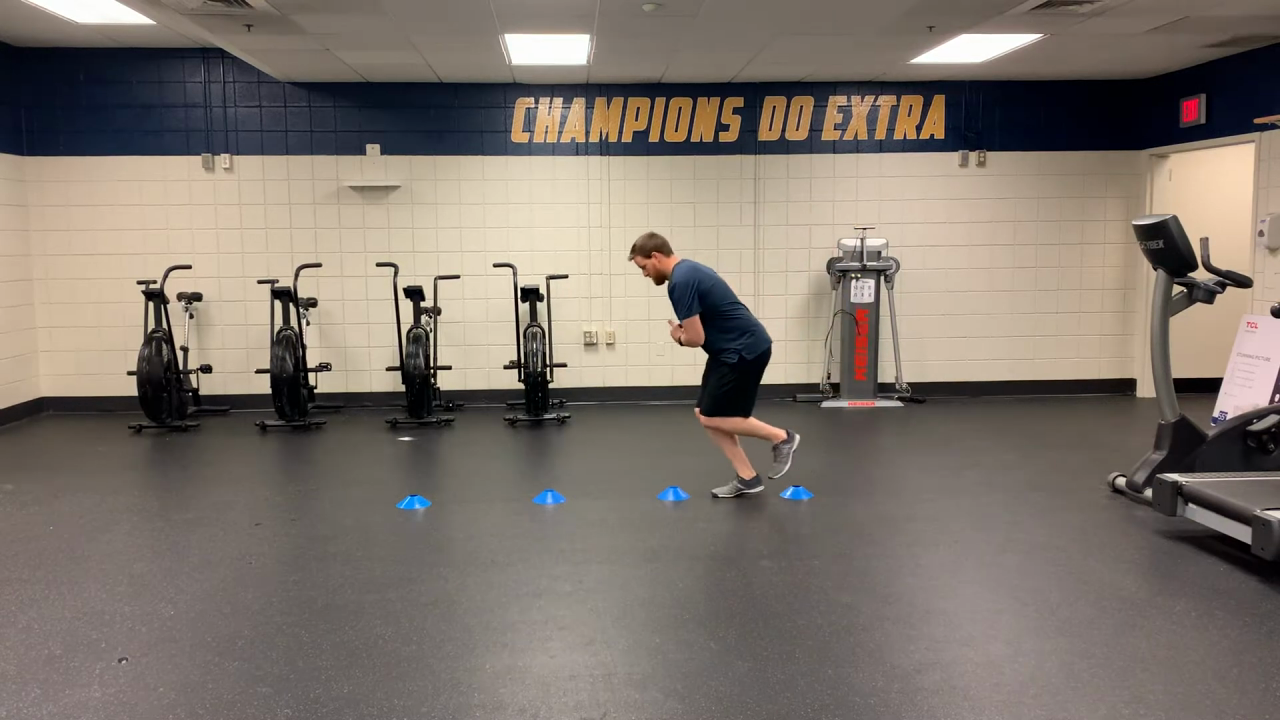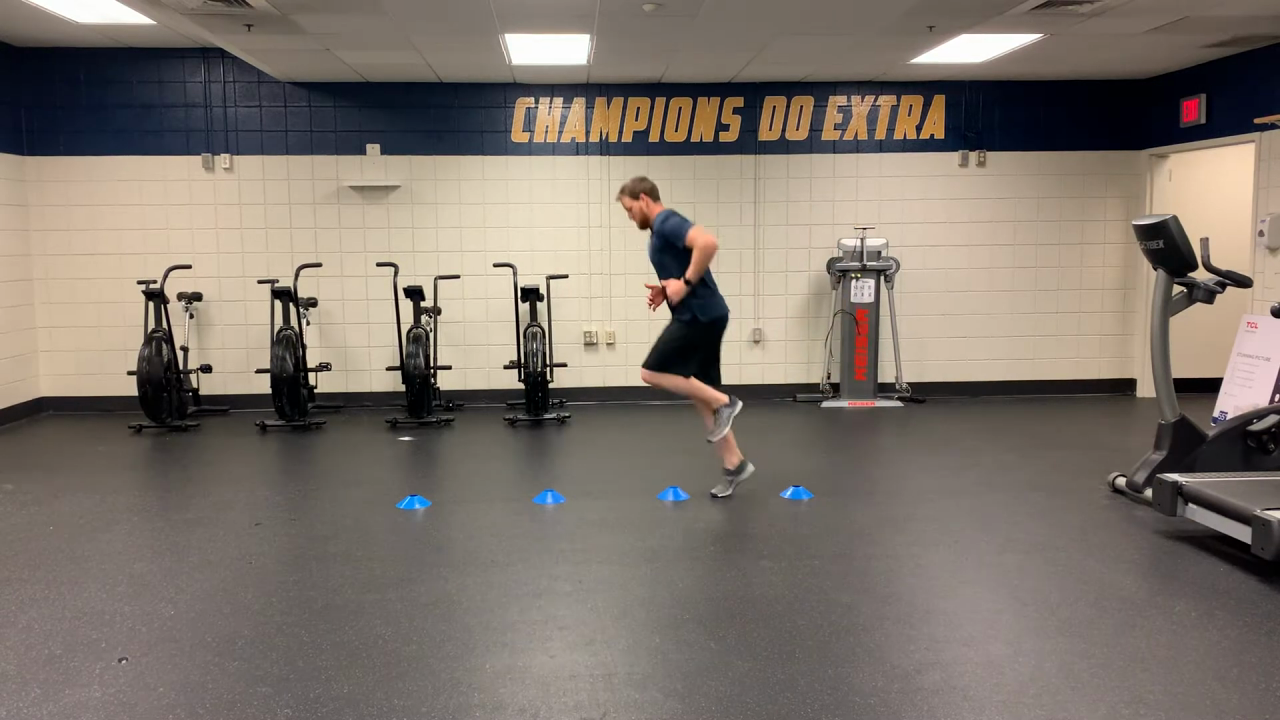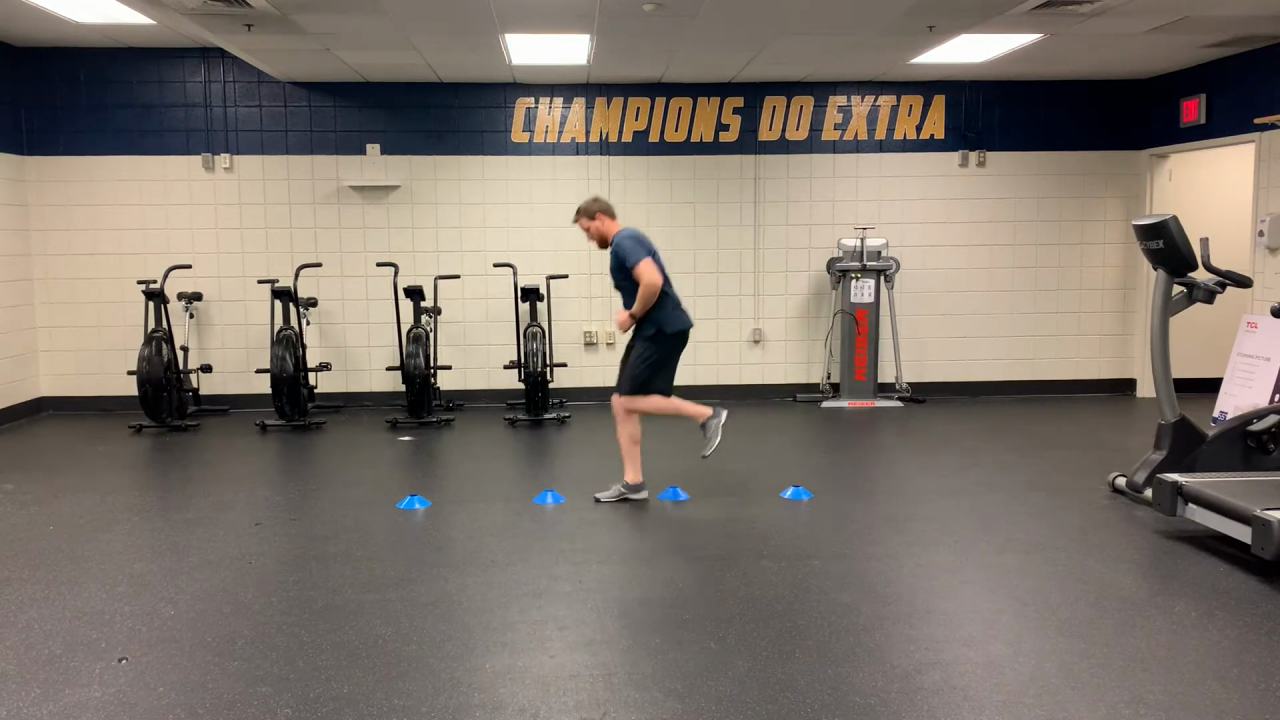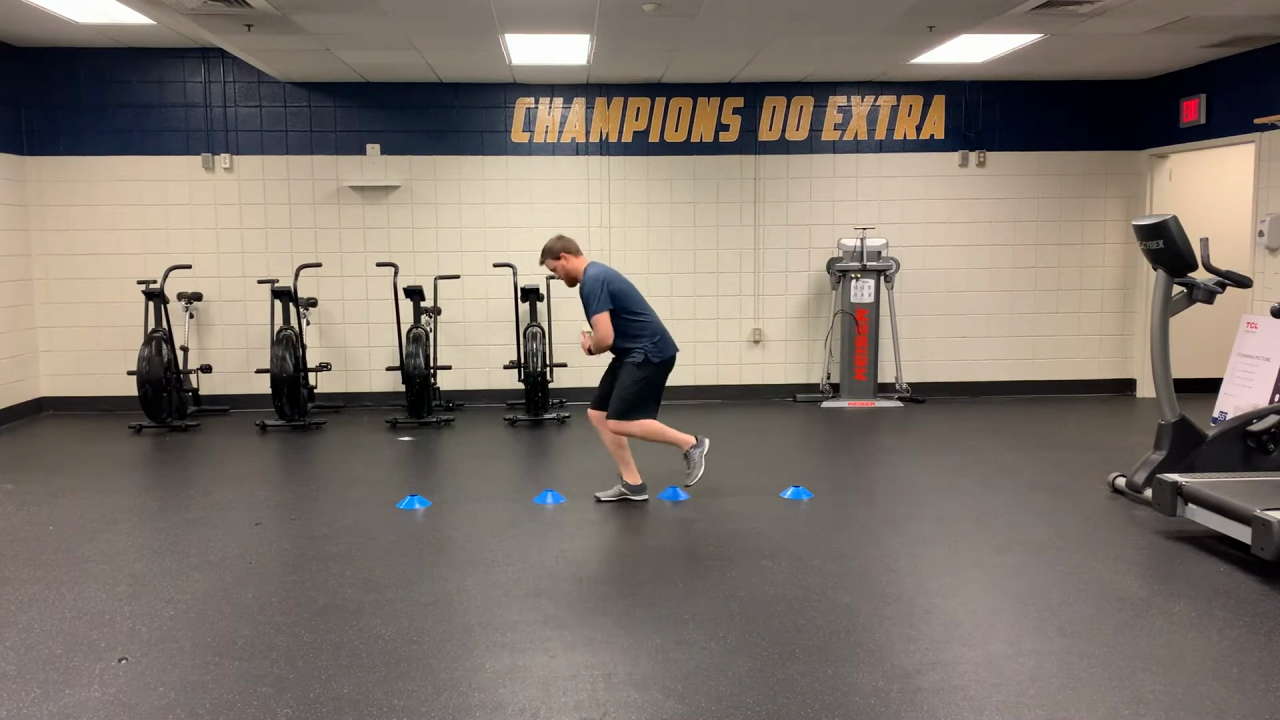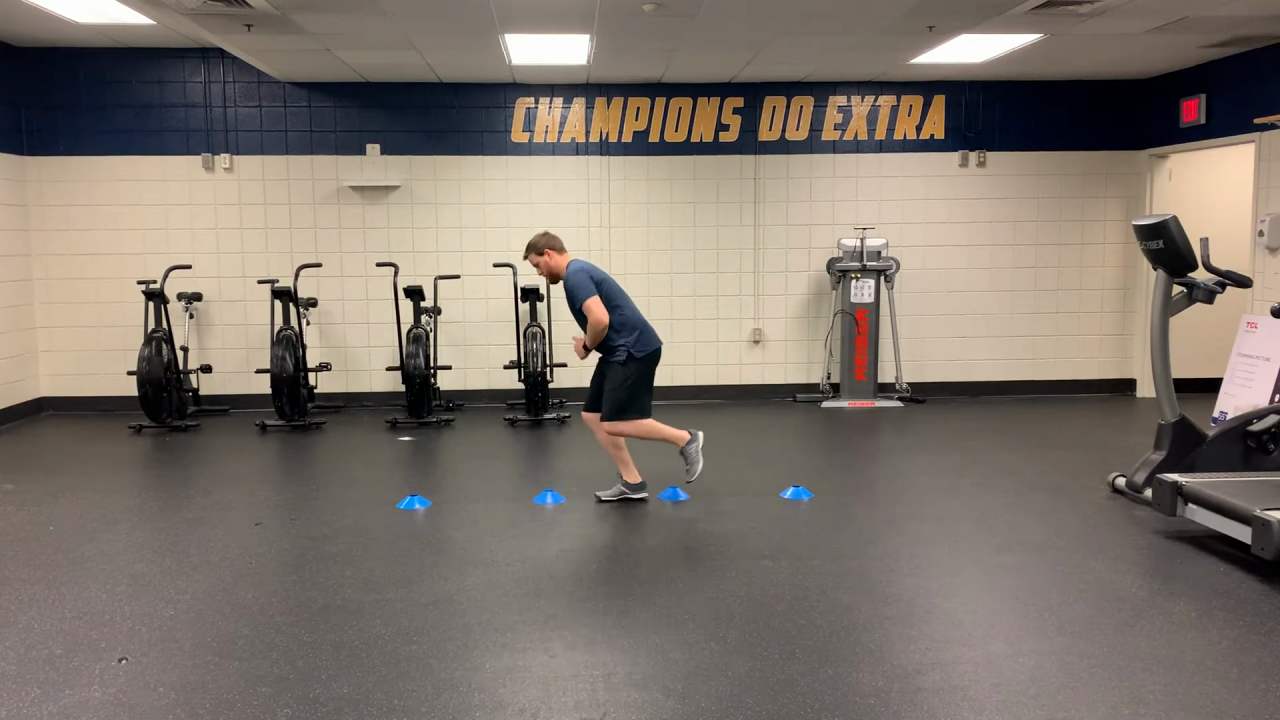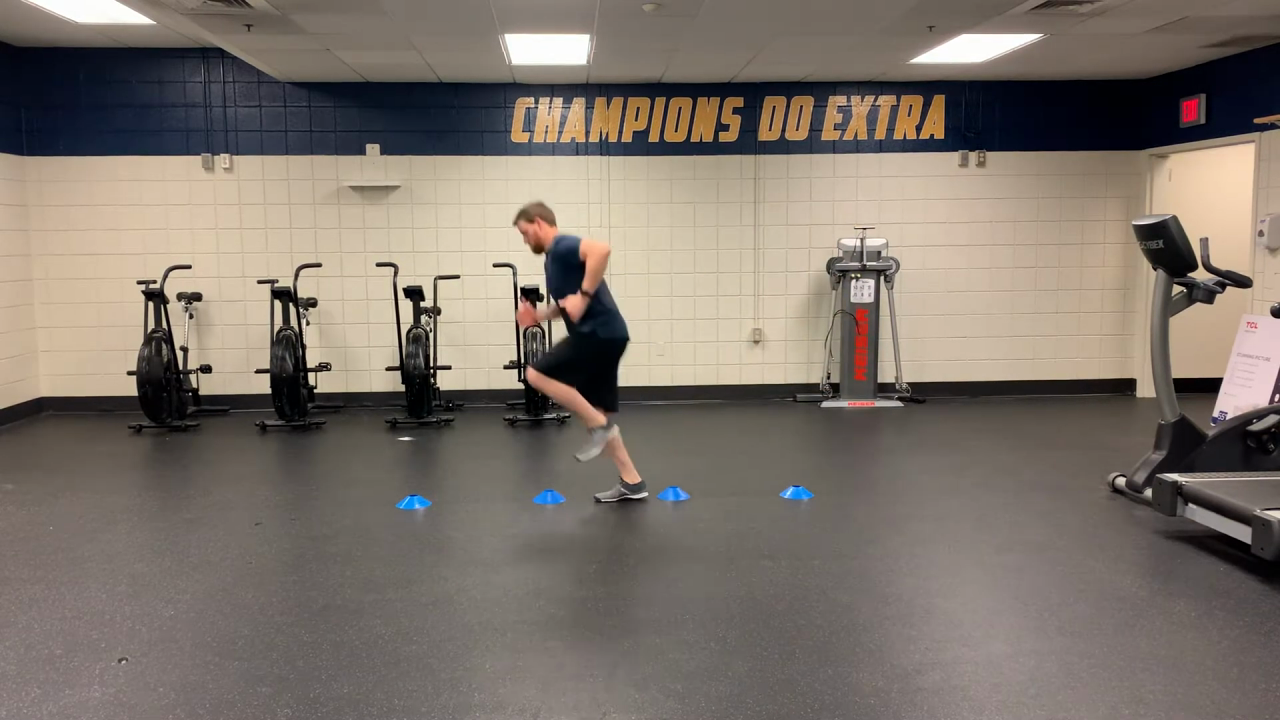
dt=0.3s
person 1, frame 1
left shoulder: (681, 282)
right shoulder: (688, 271)
left elbow: (695, 338)
left wrist: (678, 337)
left hip: (743, 351)
right hip: (735, 348)
left knee: (712, 418)
right knee: (706, 414)
left ankle: (782, 438)
right ankle: (747, 478)
person 1, frame 2
left shoulder: (666, 223)
right shoulder: (663, 228)
left elbow: (708, 242)
left wrist: (685, 283)
right wrist: (665, 290)
left hip: (700, 316)
right hip: (697, 316)
left knee: (653, 374)
right knee: (701, 393)
left ankle: (725, 402)
right ankle: (736, 464)
person 1, frame 3
left shoulder: (625, 242)
right shoulder: (624, 243)
left elbow: (653, 280)
left wrist: (633, 314)
right wrist: (634, 315)
left hip: (663, 330)
right hip: (652, 330)
left knee: (631, 401)
right knee: (620, 404)
left ankle: (707, 415)
right ankle: (633, 482)
person 1, frame 4
left shoulder: (593, 282)
right shoulder: (596, 275)
left elbow: (604, 338)
left wrist: (589, 347)
left hip: (649, 354)
right hip: (635, 353)
left knee: (620, 422)
right knee: (598, 414)
left ankle: (691, 444)
right ankle: (632, 483)
person 1, frame 5
left shoulder: (574, 276)
right shoulder: (579, 272)
left elbow: (600, 320)
left wrist: (585, 345)
left hip: (633, 350)
right hip: (621, 351)
left knee: (615, 424)
right knee: (592, 416)
left ankle: (686, 440)
right ankle: (632, 483)
person 1, frame 6
left shoulder: (563, 246)
right shoulder: (556, 254)
left elbow: (600, 250)
left wrist: (583, 296)
right wrist: (540, 316)
left hip: (599, 334)
right hip: (599, 335)
left knee: (537, 376)
right knee: (598, 414)
left ankle: (599, 422)
right ankle: (631, 482)
